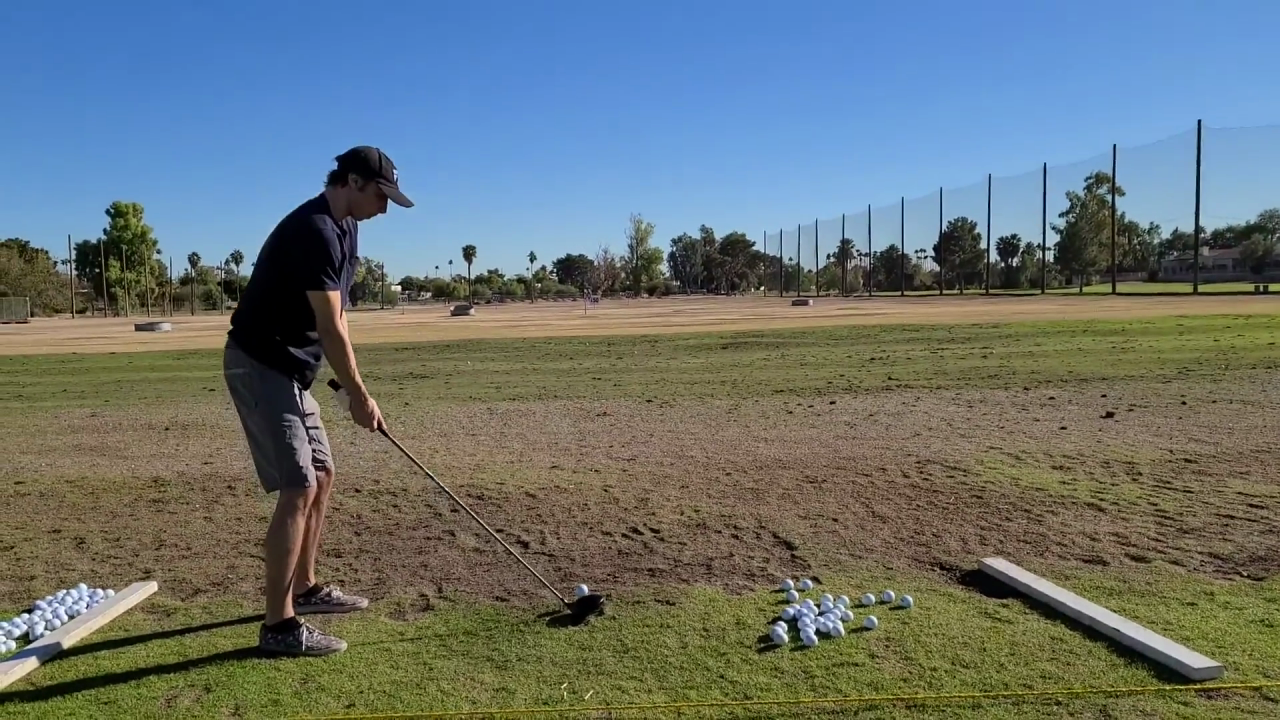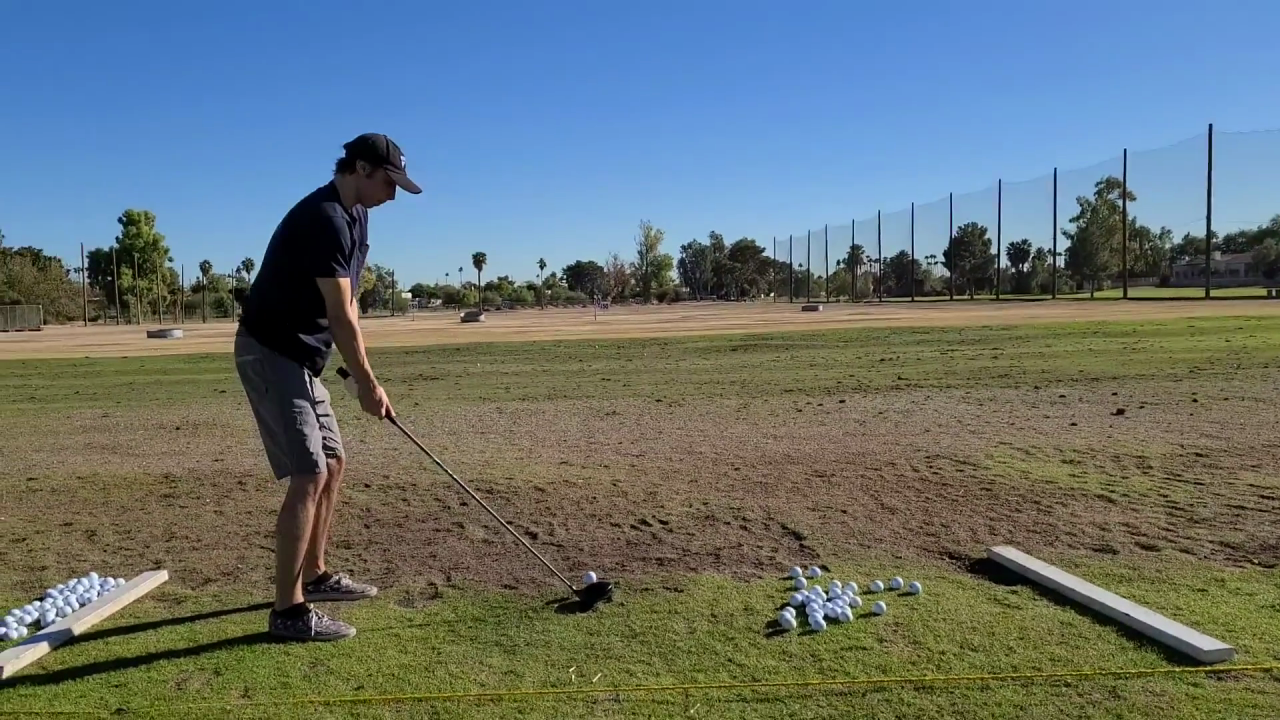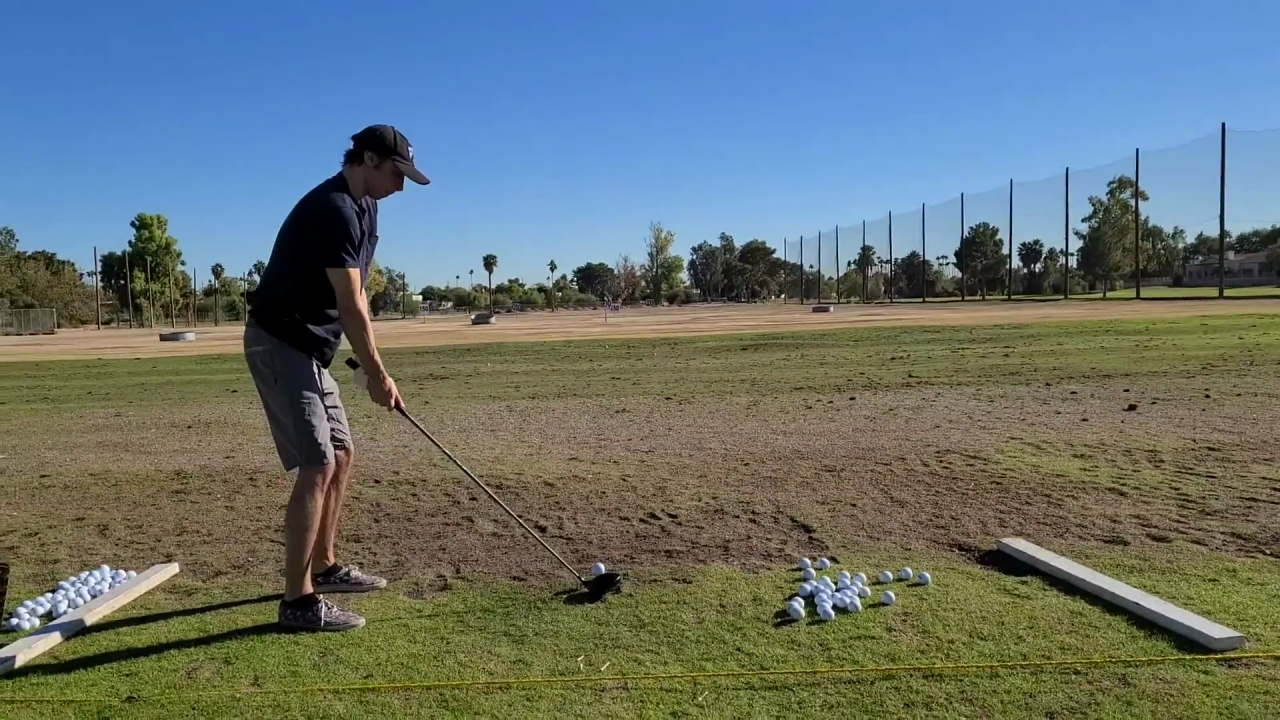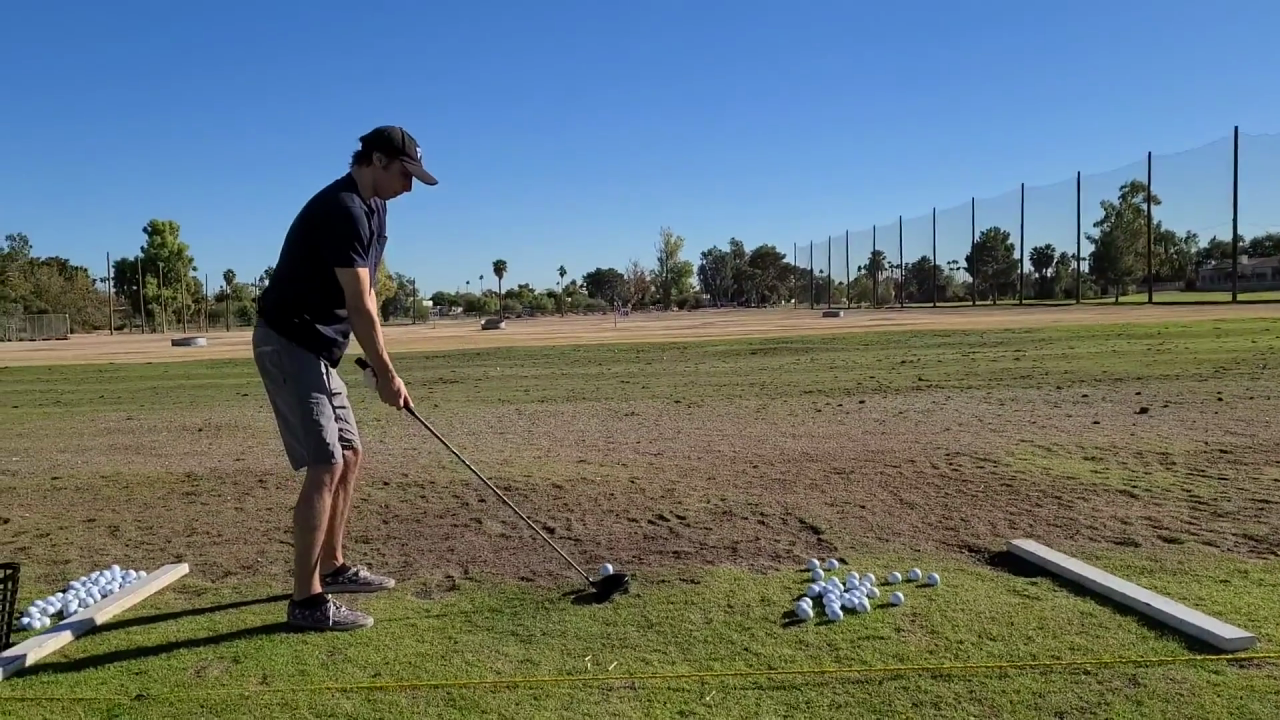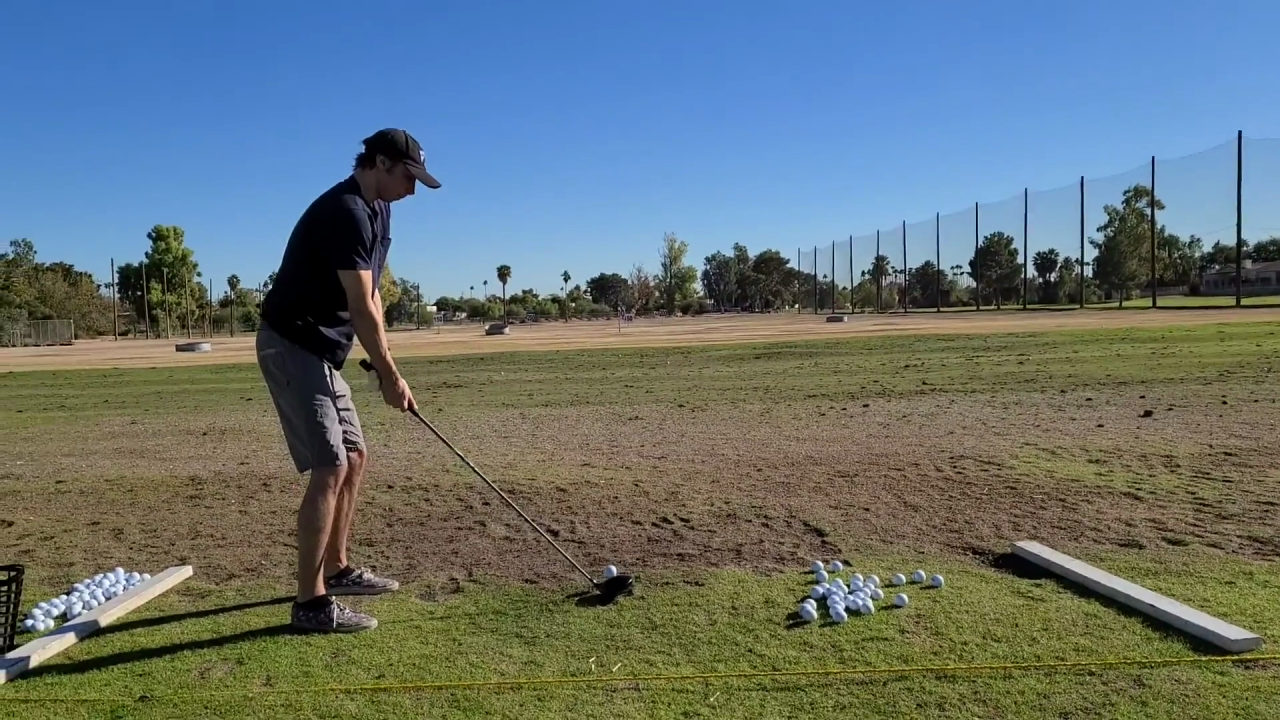
dt=0.2s
person 1, frame 1
left shoulder: (343, 228)
right shoulder: (314, 231)
left elbow: (336, 315)
right elbow: (330, 328)
left wrist: (350, 385)
right wrist: (359, 395)
left hip: (287, 367)
right hip: (262, 366)
left knee: (321, 475)
right knee: (298, 488)
left ankle: (305, 587)
right ankle: (279, 623)
person 1, frame 2
left shoulder: (353, 215)
right shoulder: (324, 218)
left elbow: (346, 303)
right elbow: (340, 316)
left wrist: (358, 373)
right wrist: (368, 383)
left hip: (297, 355)
right hip: (272, 354)
left knee: (332, 463)
right knee: (309, 474)
left ankle: (314, 574)
right ankle: (288, 609)
person 1, frame 3
left shoulder: (363, 207)
right shoulder: (333, 210)
left elbow: (355, 295)
right elbow: (350, 306)
left wrist: (368, 364)
right wrist: (378, 374)
left hip: (306, 347)
right hip: (282, 346)
left knee: (340, 455)
right knee: (317, 466)
left ankle: (324, 566)
right ankle: (298, 600)
person 1, frame 4
left shoulder: (372, 208)
right shoulder: (342, 210)
left elbow: (364, 294)
right elbow: (359, 305)
left wrist: (377, 362)
right wrist: (387, 373)
left hip: (315, 346)
right hip: (290, 345)
left knee: (348, 456)
right knee: (324, 466)
left ankle: (332, 566)
right ankle: (306, 600)
person 1, frame 5
left shoulder: (376, 210)
right shoulder: (345, 212)
left elbow: (370, 295)
right elbow: (361, 307)
left wrist: (381, 364)
right wrist: (391, 375)
left hip: (319, 349)
right hip: (293, 347)
left knee: (353, 457)
right knee: (329, 468)
left ankle: (336, 568)
right ankle: (311, 601)
